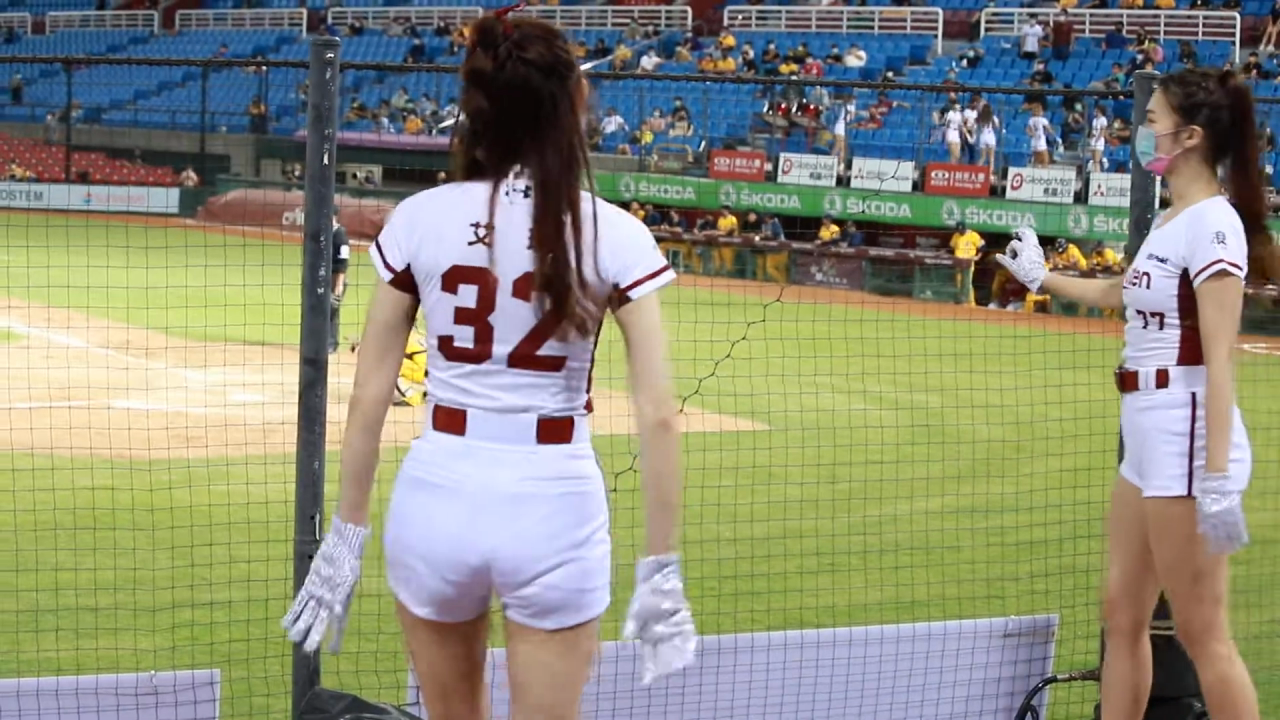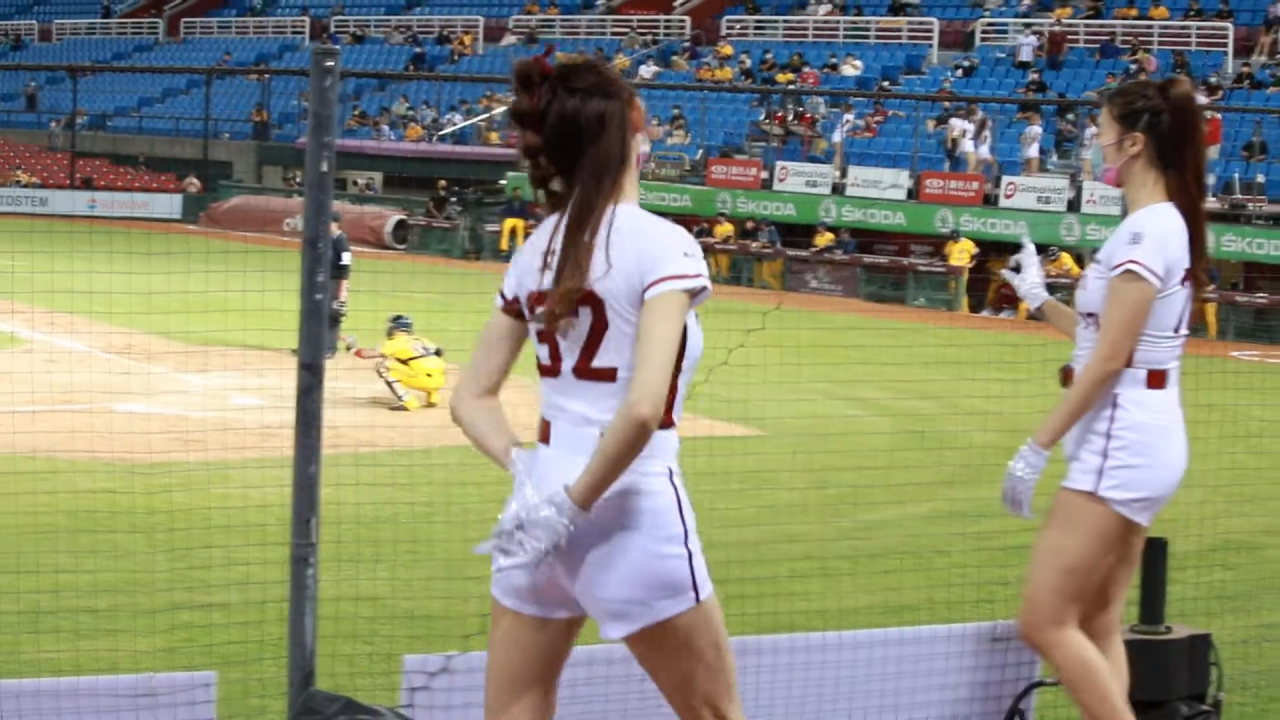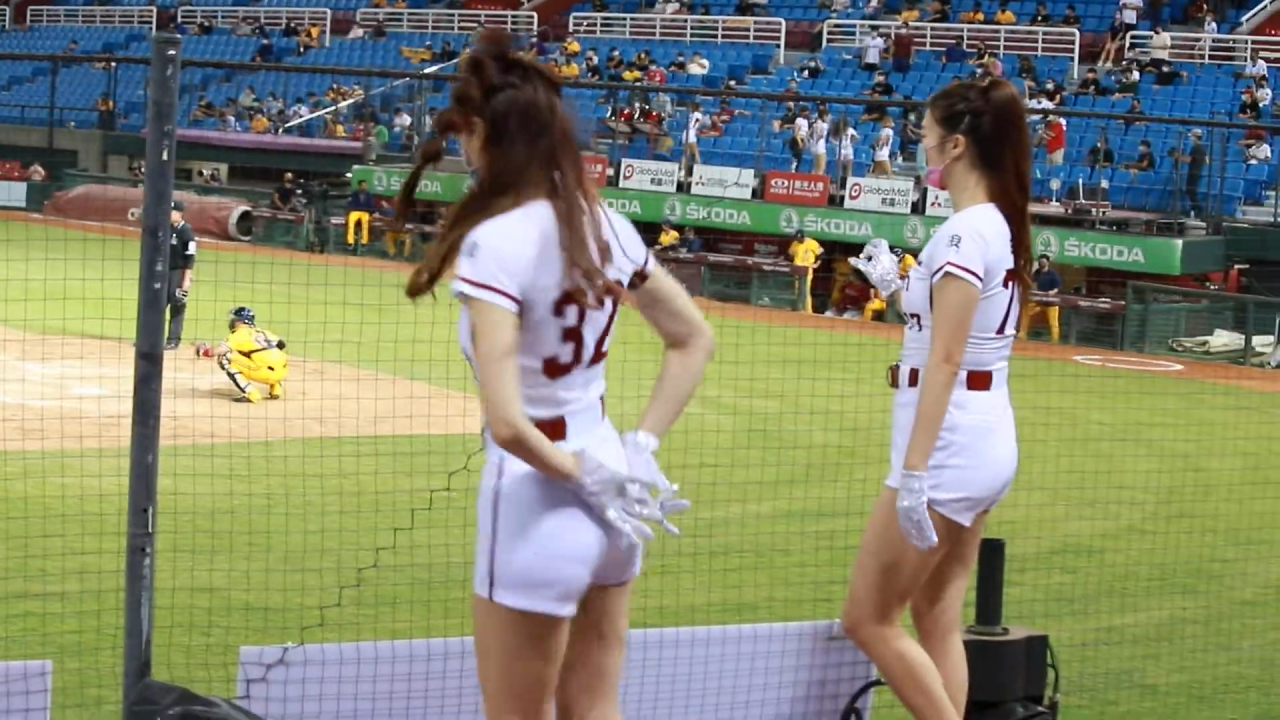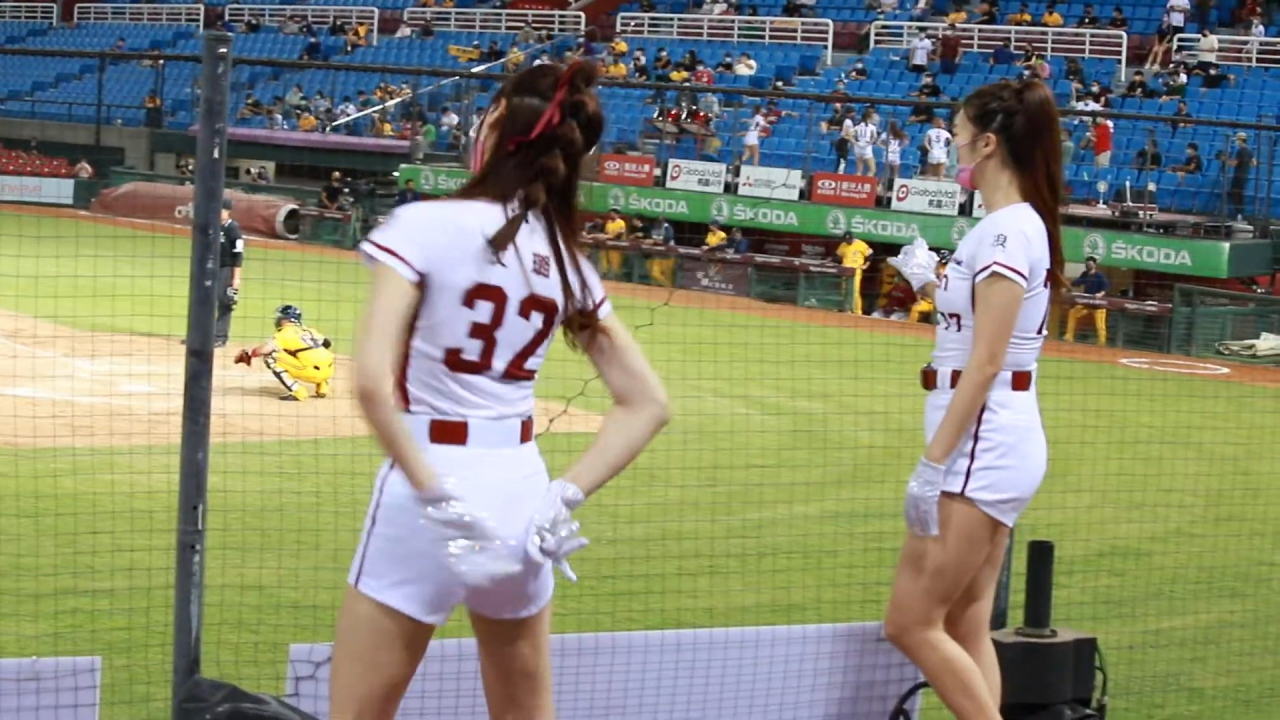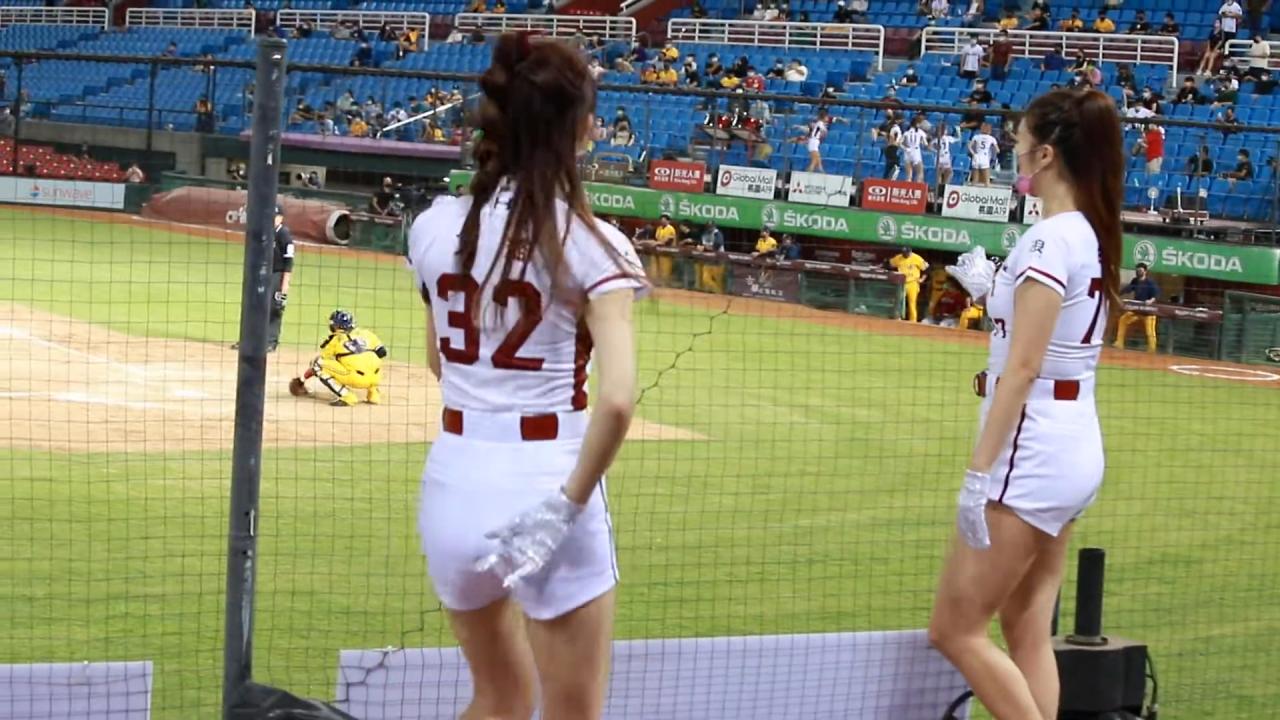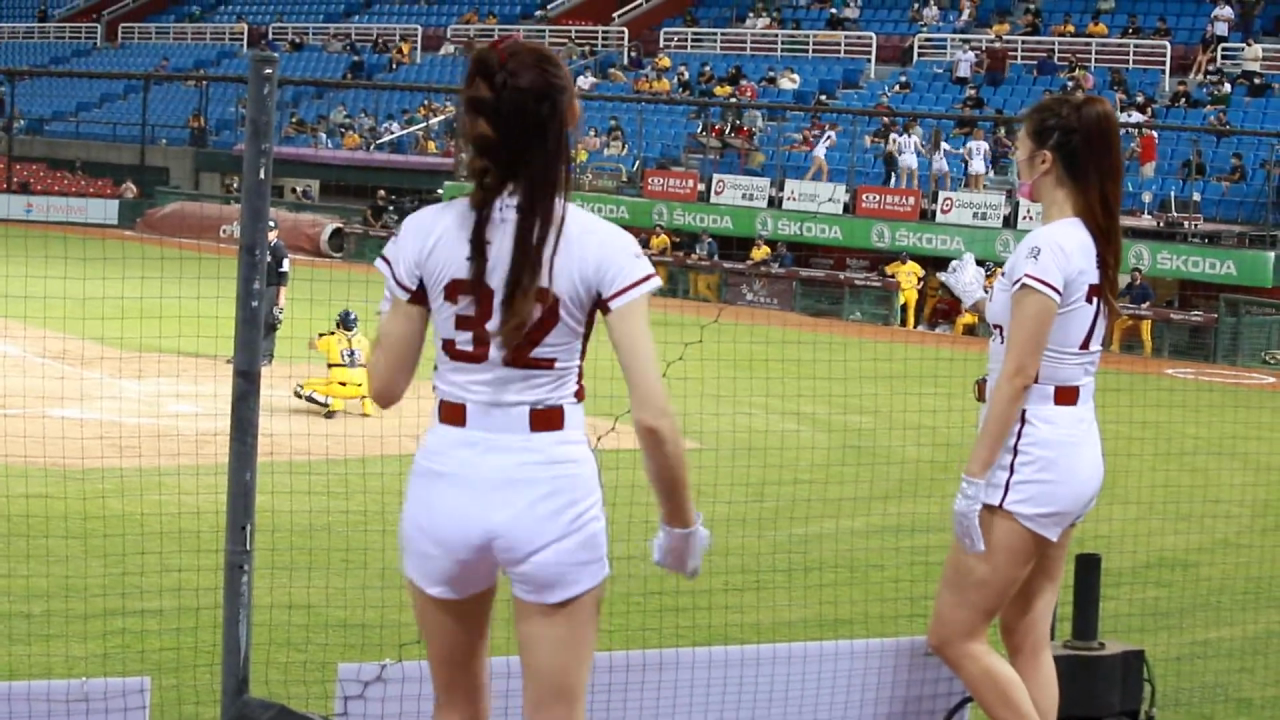
dt=0.5s
person 1, frame 1
left shoulder: (418, 219)
right shoulder: (615, 235)
left elbow: (369, 392)
right elbow: (658, 415)
left wrist: (344, 537)
right wrist: (662, 573)
left hip: (438, 498)
right hip: (555, 504)
person 1, frame 2
left shoulder: (535, 250)
right shoulder: (662, 245)
left elbow: (471, 396)
right elbow: (642, 408)
left wrist: (527, 471)
right wrist: (572, 506)
left hip: (540, 514)
right hip: (634, 516)
person 1, frame 3
left shoulder: (494, 244)
right shoulder: (606, 225)
left elbow: (504, 419)
right elbow: (695, 339)
left wrist: (583, 479)
right wrist: (639, 448)
left hip: (538, 510)
right hip: (600, 505)
person 1, frame 4
left shoulder: (420, 225)
right shoulder: (567, 260)
left elbow: (371, 379)
right elbow: (648, 404)
left wrist: (435, 496)
right wrist: (562, 496)
left hip: (424, 517)
right hip: (516, 508)
person 1, frame 5
left shoulder: (436, 225)
right shoulder: (597, 244)
right elbow: (616, 400)
right wrist: (562, 508)
left hip: (451, 491)
right hip: (544, 498)
person 1, frame 6
left shoulder: (426, 230)
right shoulder: (604, 247)
left elbow: (384, 389)
right elbow: (652, 414)
right wrist: (682, 522)
left hip: (445, 488)
right hip: (551, 493)
person 2, frame 1
left shoulder: (1213, 225)
right shoulder: (1171, 221)
left elbow: (1219, 359)
right elbow: (1122, 299)
left wrist: (1217, 478)
right wrist: (1042, 277)
left hip: (1189, 445)
right hip: (1147, 445)
left knee: (1203, 636)
right knee: (1122, 617)
person 2, frame 2
left shoulder: (1146, 231)
right shoulder: (1159, 225)
left elbow: (1109, 360)
left wrist: (1035, 448)
right wrist: (1039, 300)
left hip: (1120, 446)
right hip: (1130, 443)
left knee: (1044, 621)
right knee: (1096, 624)
person 2, frame 3
left shoulder: (965, 232)
right shoulder: (996, 226)
left elbow: (944, 362)
left wrist: (913, 472)
right wrist: (899, 288)
left hip: (950, 445)
right hip: (981, 442)
left knee: (868, 618)
right knee: (936, 622)
person 2, frame 4
left shoulder: (1005, 231)
right shoulder: (1019, 224)
left elbow: (984, 364)
left wrist: (930, 463)
right wrist: (929, 283)
left hip: (982, 447)
right hip: (996, 447)
left knee: (911, 623)
right knee: (965, 626)
person 2, frame 5
left shoulder: (1049, 239)
right shoulder: (1092, 236)
left elbow: (1021, 369)
left wrist: (977, 471)
right wrist: (990, 290)
left hip: (1035, 452)
right hip: (1071, 448)
left knee: (955, 628)
right knee: (1027, 632)
person 2, frame 6
left shoulder: (1047, 245)
right shoulder: (1093, 242)
left elbow: (1017, 375)
left wrist: (973, 479)
right wrist: (980, 299)
left hip: (1032, 457)
right hip: (1072, 453)
left knee: (954, 634)
right knee: (1027, 638)
